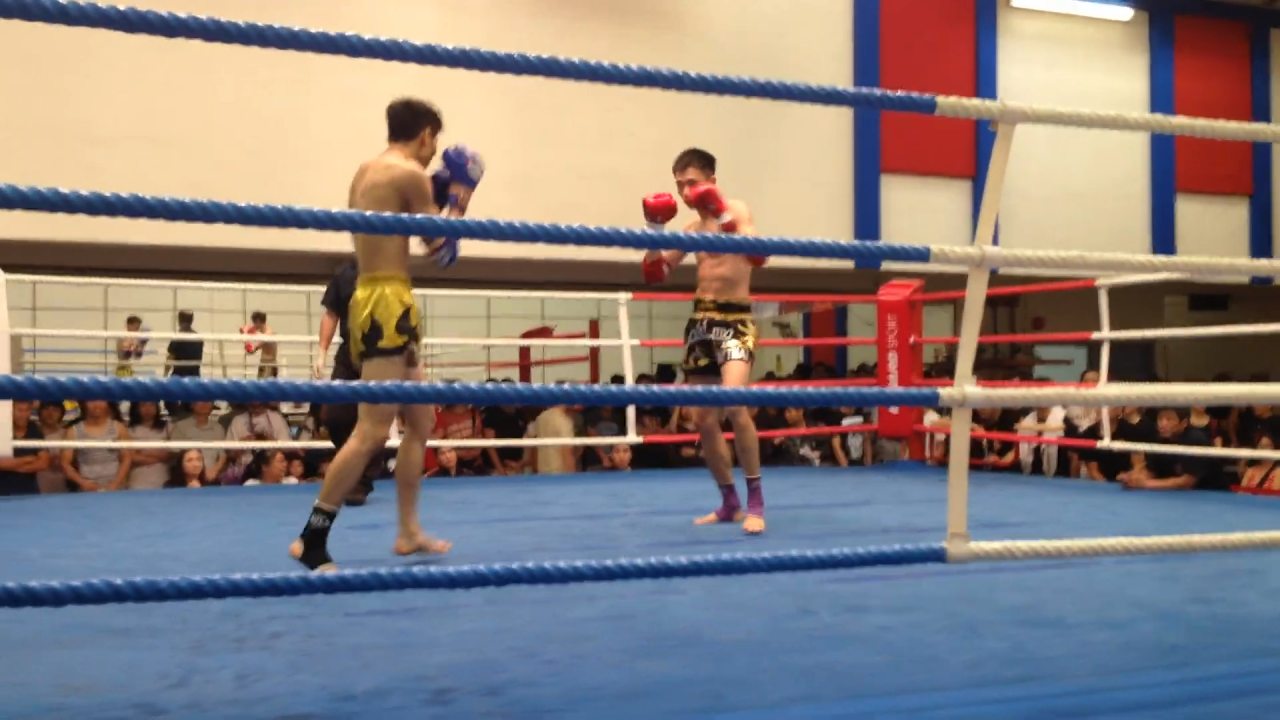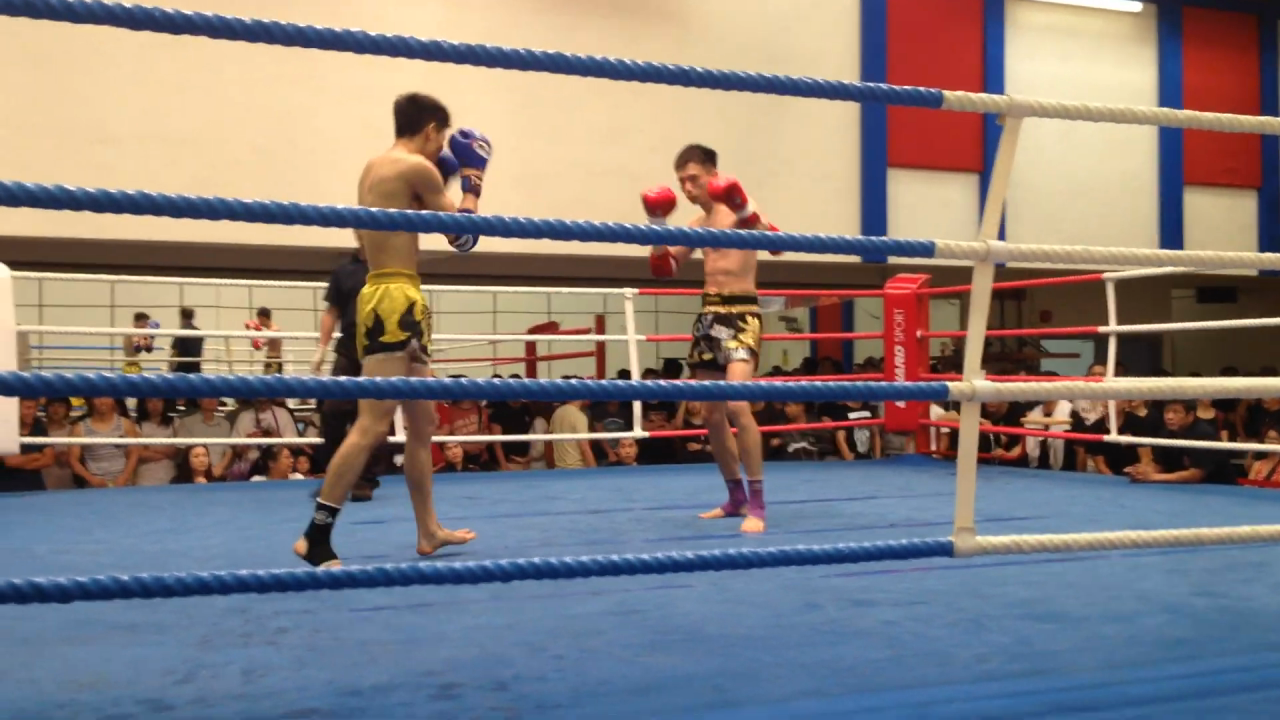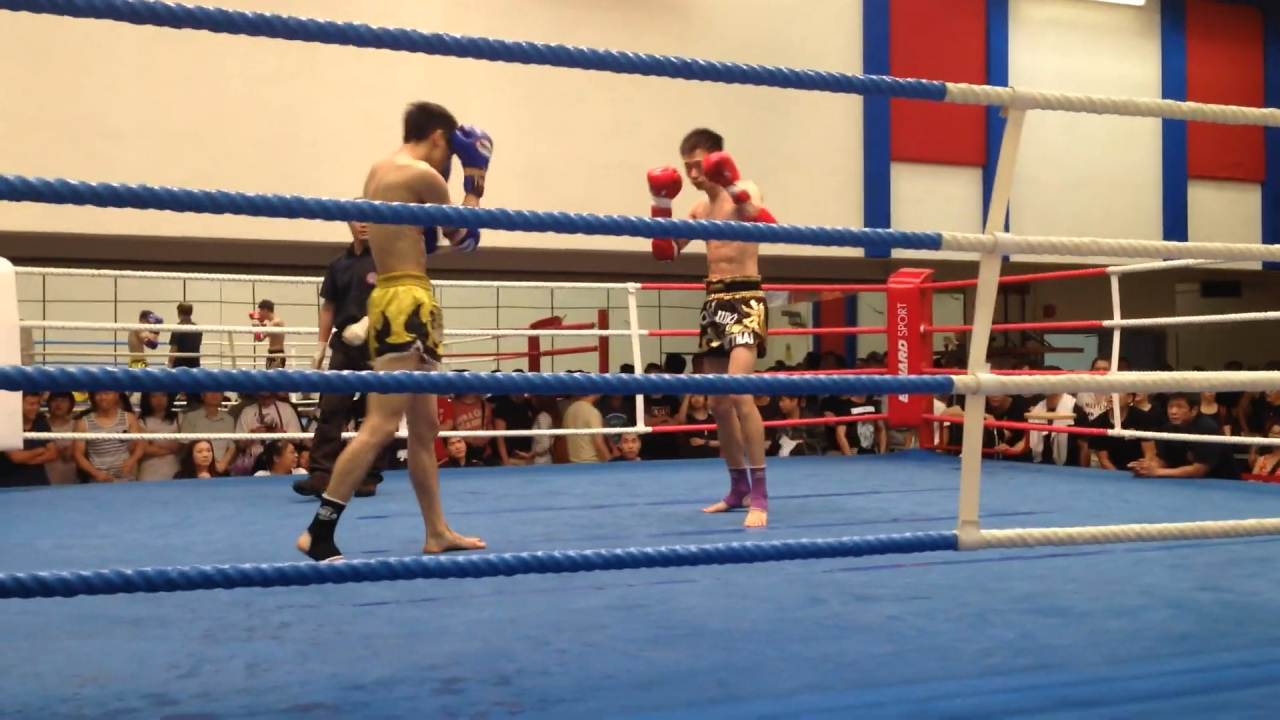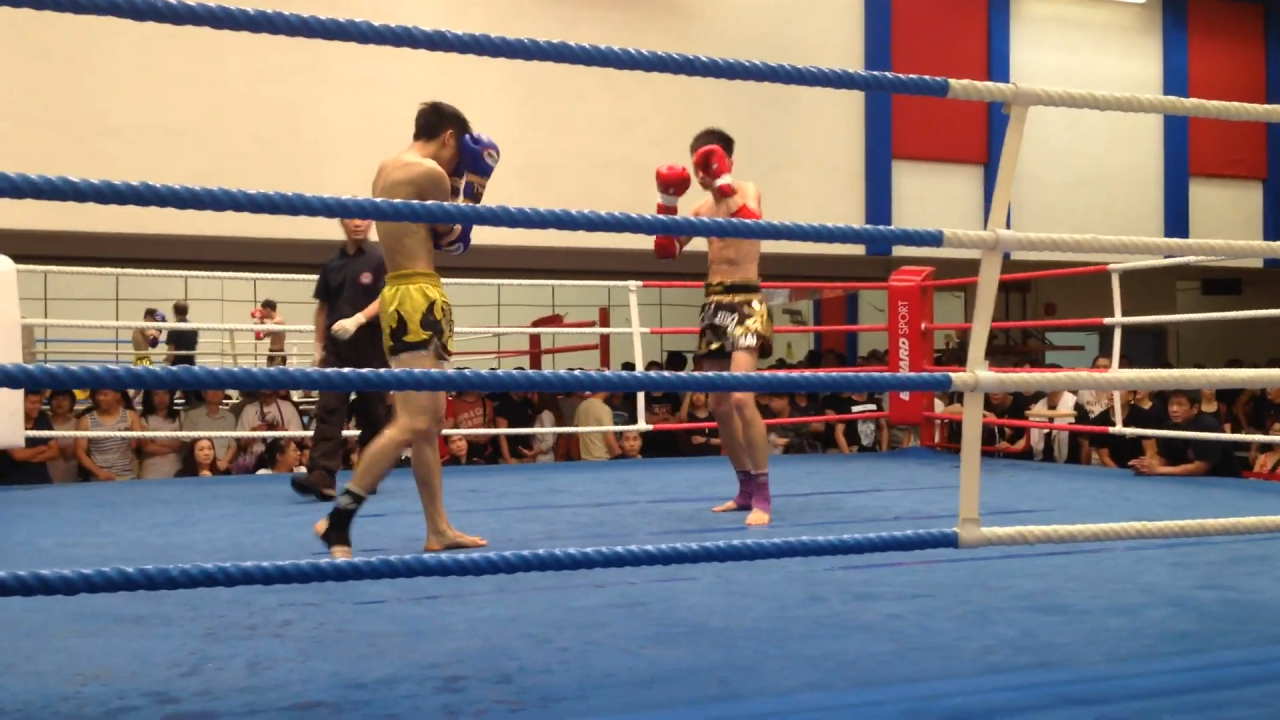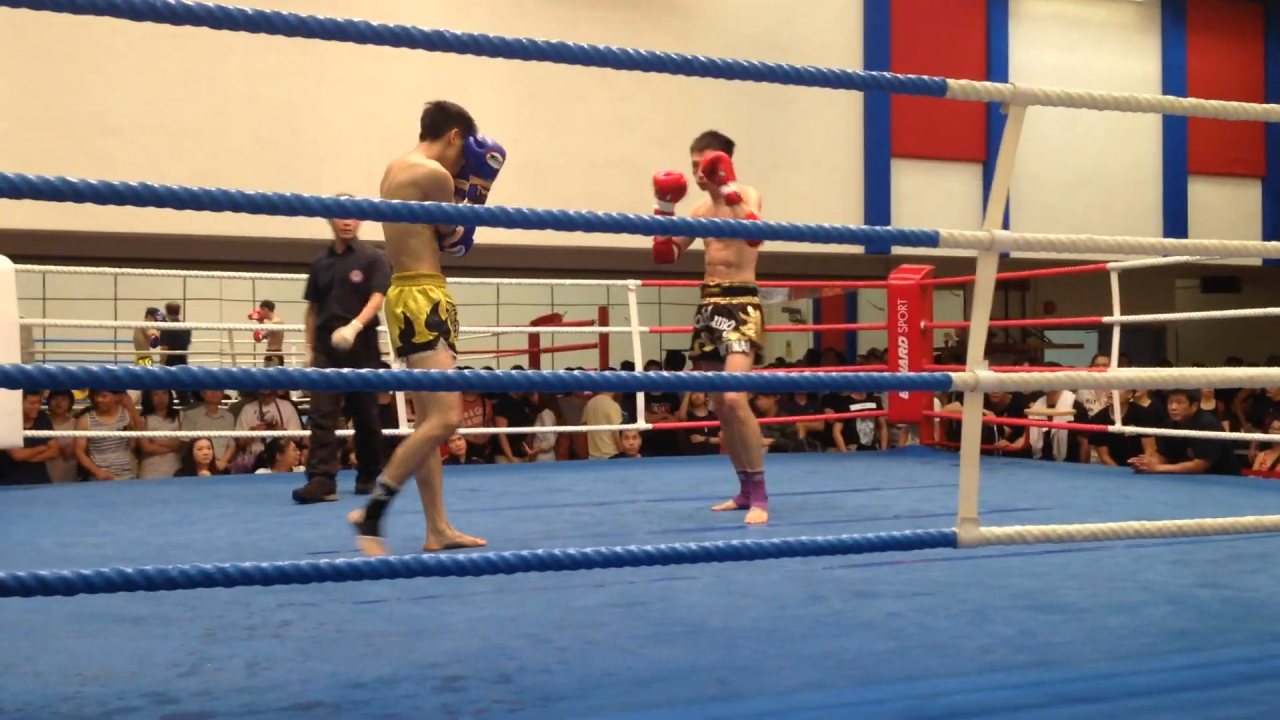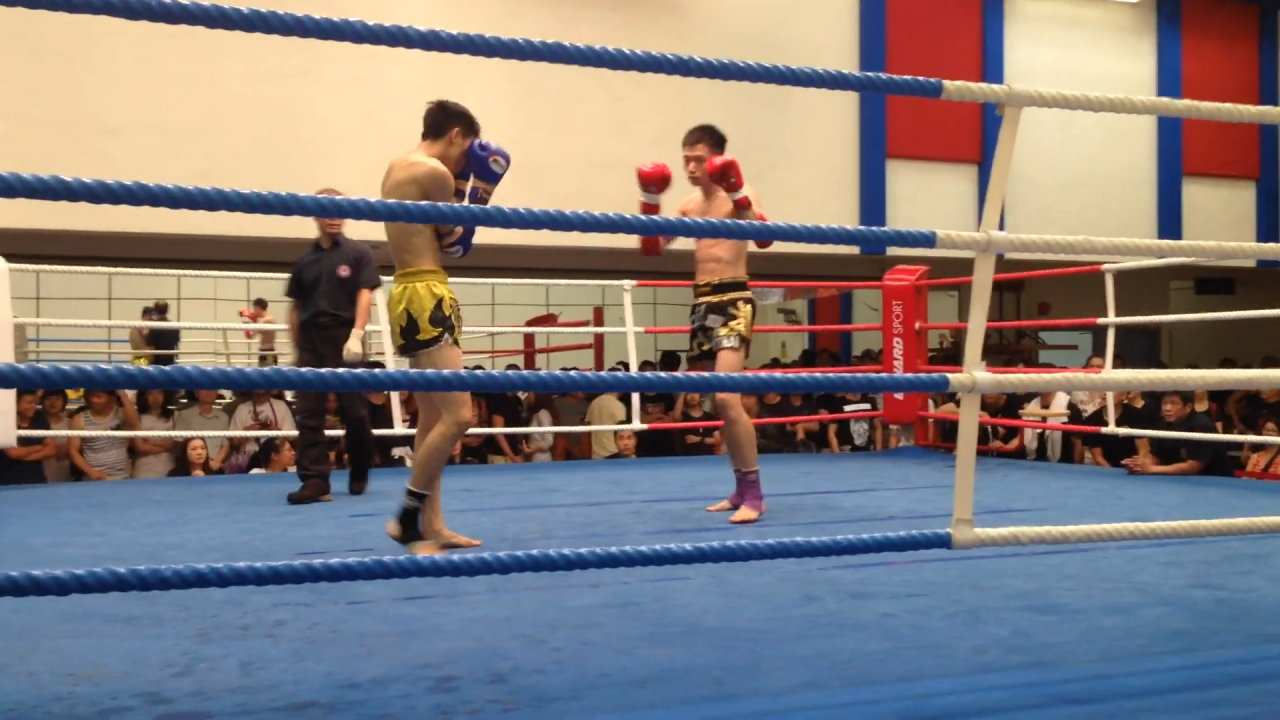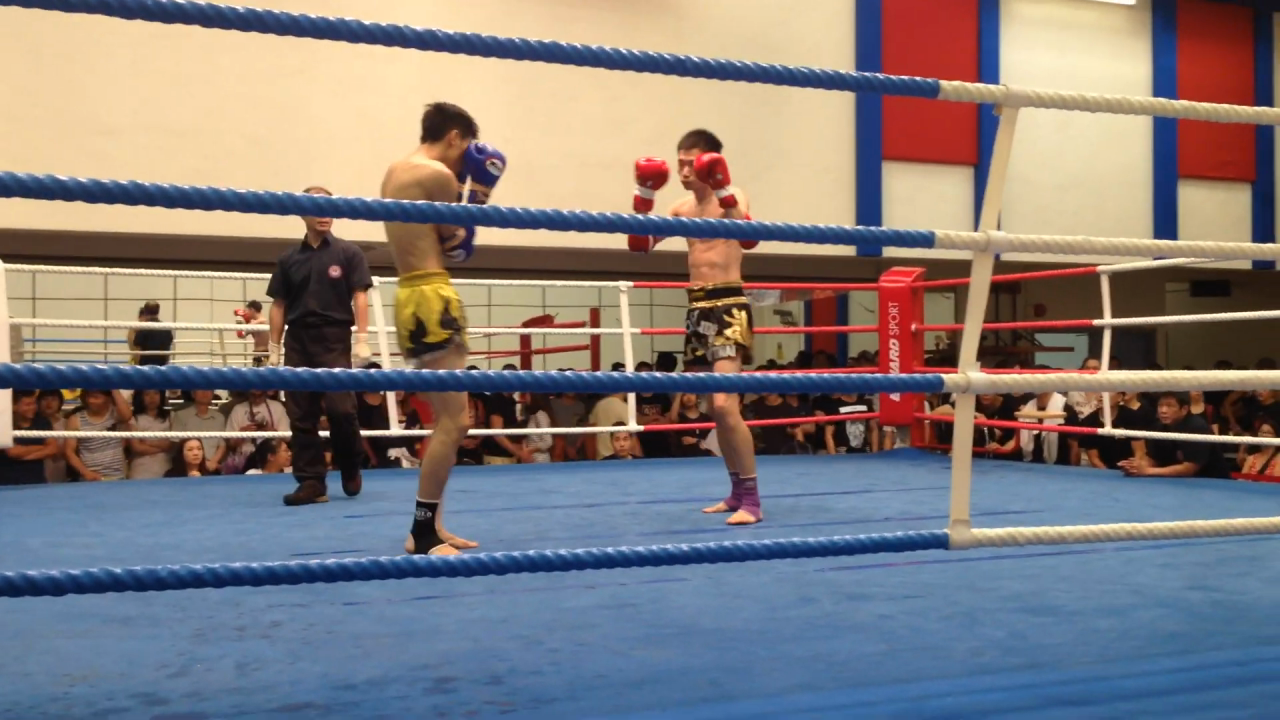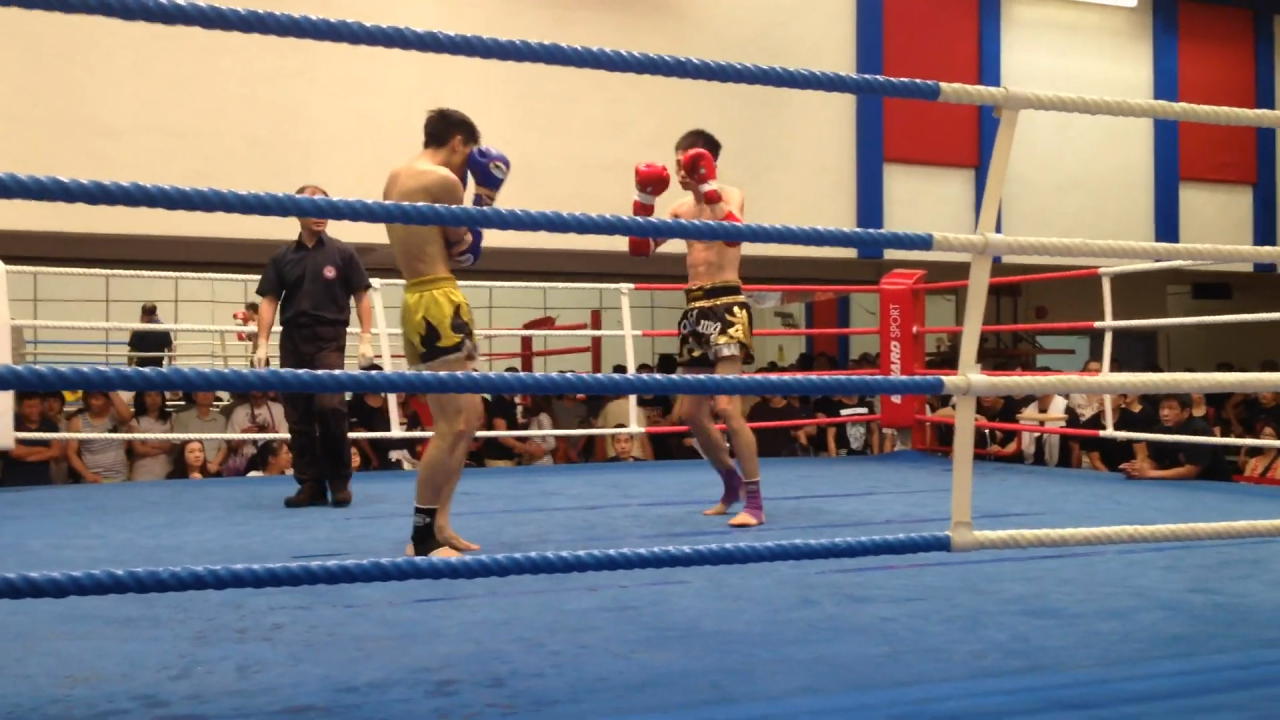
dt=0.1s
person 1, frame 1
left shoulder: (367, 172)
right shoulder: (407, 173)
right elbow: (442, 247)
left wrist: (434, 195)
right wrist: (462, 190)
left hip: (381, 302)
right hip: (388, 305)
left knee: (420, 421)
right knee: (372, 432)
left ankle: (410, 532)
right ankle: (311, 540)
person 1, frame 2
left shoulder: (376, 167)
right shoulder: (416, 167)
right elbow: (462, 233)
left wrist: (440, 180)
right wrist: (473, 172)
left hip: (390, 300)
right hip: (394, 300)
left knee: (423, 423)
right knee: (372, 427)
left ankle: (429, 531)
right ankle: (315, 537)
person 1, frame 3
left shoulder: (380, 172)
right shoulder: (421, 174)
right elbow: (461, 237)
left wrist: (443, 178)
right wrist: (475, 172)
left hip: (397, 302)
right hip: (404, 302)
left knee: (425, 425)
right knee: (380, 426)
left ankle: (438, 531)
right ankle: (319, 533)
person 1, frame 4
left shoulder: (388, 169)
right shoulder: (428, 172)
right elbow: (454, 240)
left wrist: (452, 181)
right wrist: (477, 178)
left hip: (409, 300)
right hip: (416, 300)
left knee: (429, 424)
right knee: (411, 425)
left ankle: (439, 529)
right ankle: (337, 521)
person 1, frame 5
left shoulder: (398, 169)
right shoulder: (432, 173)
right elbow: (456, 243)
left wrist: (457, 182)
right wrist: (478, 184)
left hip: (415, 300)
right hip: (422, 300)
left knee: (432, 420)
right knee: (445, 419)
left ankle: (437, 527)
right ankle: (373, 511)
person 1, frame 6
left shoulder: (397, 168)
right shoulder: (434, 171)
right elbow: (455, 242)
left wrist: (458, 182)
right wrist: (479, 188)
left hip: (412, 296)
right hip: (425, 296)
left knee: (434, 420)
right knee: (458, 415)
left ankle: (431, 525)
right ankle: (408, 518)
person 1, frame 7
left shoulder: (395, 172)
right shoulder: (437, 175)
right elbow: (458, 246)
left wrist: (460, 184)
right wrist: (479, 189)
left hip: (413, 298)
right hip: (430, 299)
left knee: (450, 420)
right knee: (452, 423)
left ankle: (433, 525)
right ankle: (423, 532)
person 1, frame 8
left shoulder: (397, 178)
right shoulder: (443, 180)
right elbow: (464, 251)
right wrist: (484, 193)
left hip: (418, 302)
right hip: (438, 302)
left knee: (468, 418)
right knee: (451, 427)
left ankle: (438, 526)
right ankle: (422, 536)
person 2, frame 1
left shoulder: (733, 218)
right shoulder: (691, 230)
left elbow: (759, 257)
right elbow: (655, 274)
left wrist: (725, 215)
right wrist: (655, 229)
left hip: (735, 320)
right hip: (701, 322)
left knee: (734, 404)
right knee: (704, 422)
left ankle: (755, 502)
right ankle: (730, 503)
person 2, frame 2
left shoulder: (739, 210)
right shoulder: (697, 225)
right elbow: (663, 270)
left wrist: (744, 210)
right wrist: (657, 223)
left hip: (740, 313)
right hip: (708, 316)
left knee: (736, 405)
right knee: (712, 415)
left ankle: (756, 504)
right ankle: (736, 498)
person 2, frame 3
left shoulder: (744, 191)
right shoulder: (699, 208)
left elbow: (768, 227)
right elbow: (664, 252)
left wrist: (732, 184)
right wrist: (661, 203)
left hip: (745, 299)
right hip: (714, 302)
left knee: (740, 394)
right knee: (720, 404)
left ankle: (759, 496)
right ankle: (739, 489)
person 2, frame 4
left shoulder: (745, 192)
right shoulder: (703, 208)
left elbow: (752, 225)
right elbow: (666, 251)
left wrist: (723, 178)
right wrist: (668, 201)
left hip: (745, 301)
right hip: (713, 303)
left knee: (741, 397)
right knee: (719, 405)
left ankle: (762, 498)
right ankle: (746, 490)
person 2, frame 5
left shoulder: (746, 195)
right shoulder: (701, 209)
left elbow: (756, 234)
right elbow: (666, 256)
left wrist: (730, 186)
right wrist: (666, 206)
left hip: (740, 303)
right hip: (709, 304)
left knee: (734, 399)
right knee: (720, 406)
left ankle: (759, 495)
right ankle: (747, 490)
person 2, frame 6
left shoulder: (739, 193)
right shoulder: (688, 205)
left elbow: (764, 238)
right elbow: (651, 248)
left wrist: (737, 190)
right wrist: (650, 199)
left hip: (732, 300)
right hip: (702, 303)
left knee: (726, 398)
right knee: (720, 404)
left ankle: (753, 495)
right ankle: (742, 490)
person 2, frame 7
left shoulder: (732, 195)
right shoulder: (682, 208)
left elbow: (748, 238)
right elbow: (639, 244)
left wrist: (722, 188)
right wrist: (644, 193)
left hip: (727, 306)
right hip: (696, 309)
left knee: (723, 405)
right knee: (714, 410)
left ankle: (751, 500)
right ankle: (738, 490)
person 2, frame 8
left shoulder: (729, 194)
right shoulder: (681, 209)
left elbow: (732, 236)
right elbow: (640, 248)
left wrist: (708, 185)
right wrist: (645, 198)
left hip: (726, 305)
right hip: (694, 309)
left knee: (726, 408)
right knee: (692, 413)
left ankle: (754, 503)
right ankle: (732, 485)
person 3, frame 1
right shoulder: (342, 276)
right elbow: (331, 315)
right wrist: (321, 353)
right hip: (348, 353)
right knee: (333, 417)
left ankle: (362, 482)
person 3, frame 2
right shoulder: (343, 270)
right elbow: (332, 311)
right wrist: (321, 348)
right hip: (348, 348)
right knee: (332, 410)
left ankle: (367, 478)
person 3, frame 3
right shoulder: (338, 264)
right elbow: (329, 306)
left wrist: (366, 324)
right wrist: (321, 345)
right hip: (343, 346)
right knee: (331, 408)
left ankle: (370, 476)
right ankle: (321, 474)
person 3, frame 4
left shoulder: (381, 259)
right shoulder: (332, 265)
right elbow: (323, 307)
left wrist: (357, 320)
right wrist: (319, 347)
left hip: (371, 345)
right hip: (337, 346)
left knee: (373, 415)
right knee: (327, 409)
right ankle: (321, 476)
person 3, frame 5
left shoulder: (373, 257)
right shoulder: (320, 264)
left elbow: (376, 299)
right elbow: (313, 308)
left wrist: (354, 326)
right wrist: (312, 349)
left hip: (361, 346)
right hip: (326, 347)
left knee: (366, 415)
right knee: (321, 414)
left ankle: (368, 475)
right ankle: (321, 480)
person 3, frame 6
left shoulder: (358, 253)
right shoulder: (305, 261)
left elbow: (366, 295)
right elbow: (296, 306)
left wrist: (356, 335)
right wrist: (295, 349)
left hip: (345, 343)
right hip: (311, 342)
left knee: (354, 412)
right knee: (308, 414)
left ankle: (360, 472)
right ankle: (315, 481)
person 3, frame 7
left shoulder: (348, 253)
right shoulder: (290, 259)
left elbow: (360, 296)
right elbow: (279, 303)
left wrist: (361, 339)
right wrist: (274, 348)
left hip: (335, 339)
right hip: (298, 341)
left knee: (341, 409)
right knee: (301, 416)
left ankle: (351, 468)
right ankle: (311, 482)
person 3, frame 8
left shoulder: (343, 253)
right shoulder: (283, 258)
left elbow: (361, 297)
right elbow: (270, 300)
left wrist: (366, 340)
right wrist: (262, 342)
left hip: (329, 339)
right hip: (292, 342)
left knee: (330, 407)
right knee: (298, 418)
left ankle: (339, 477)
right ankle: (311, 484)
